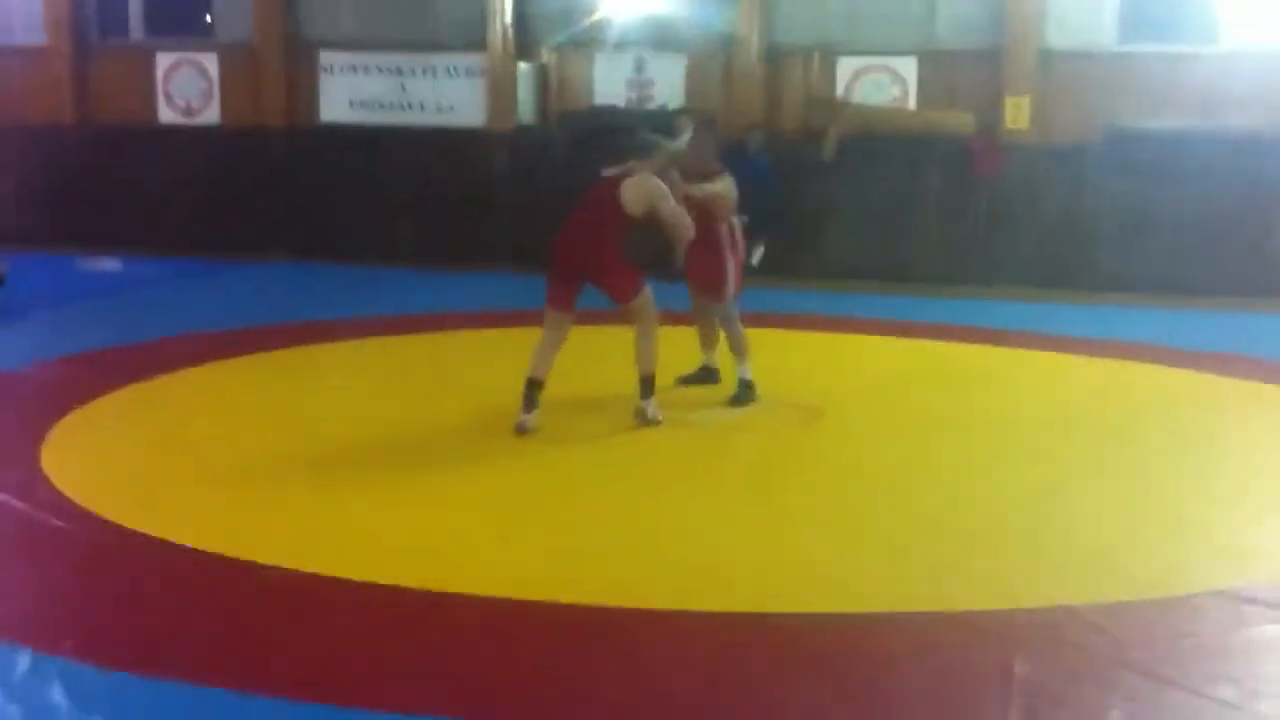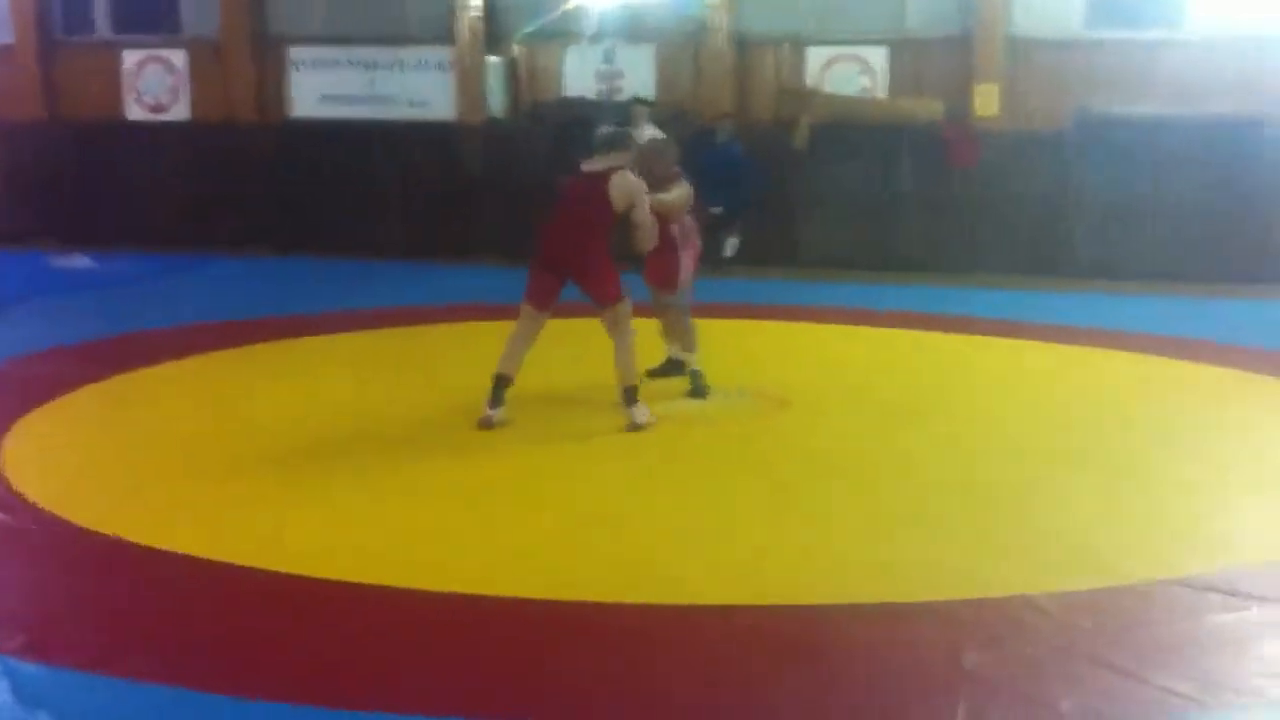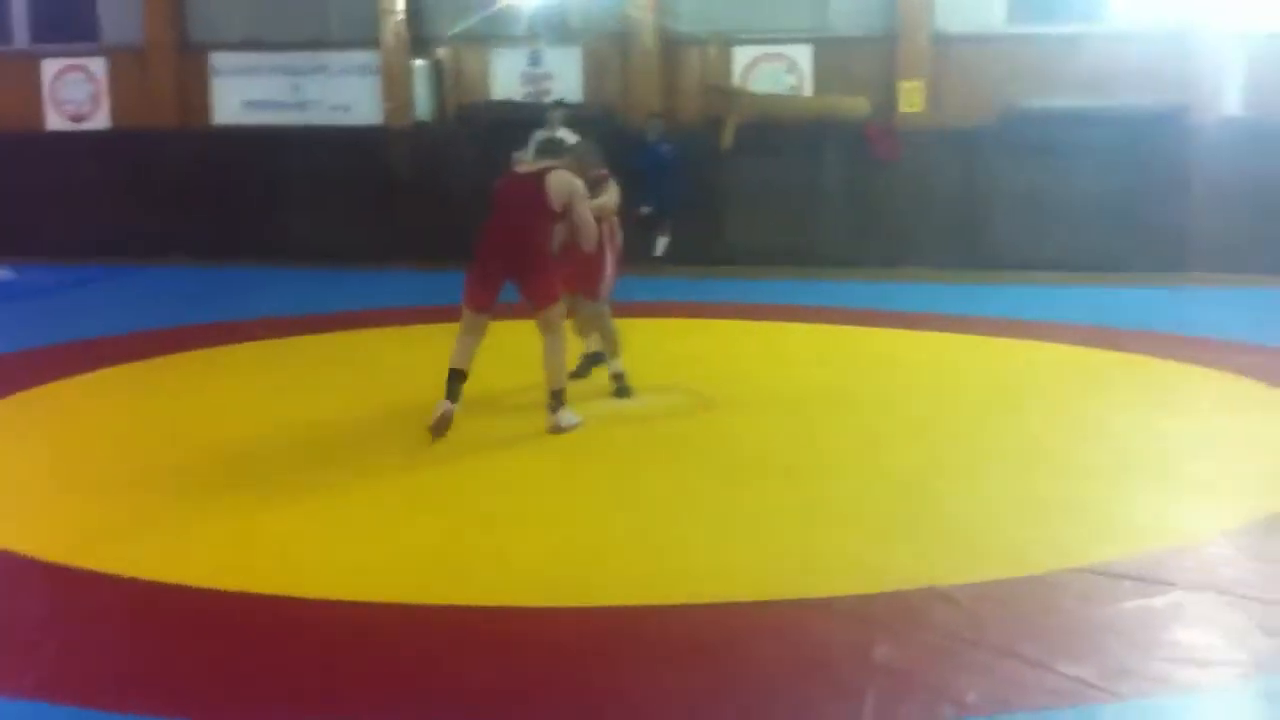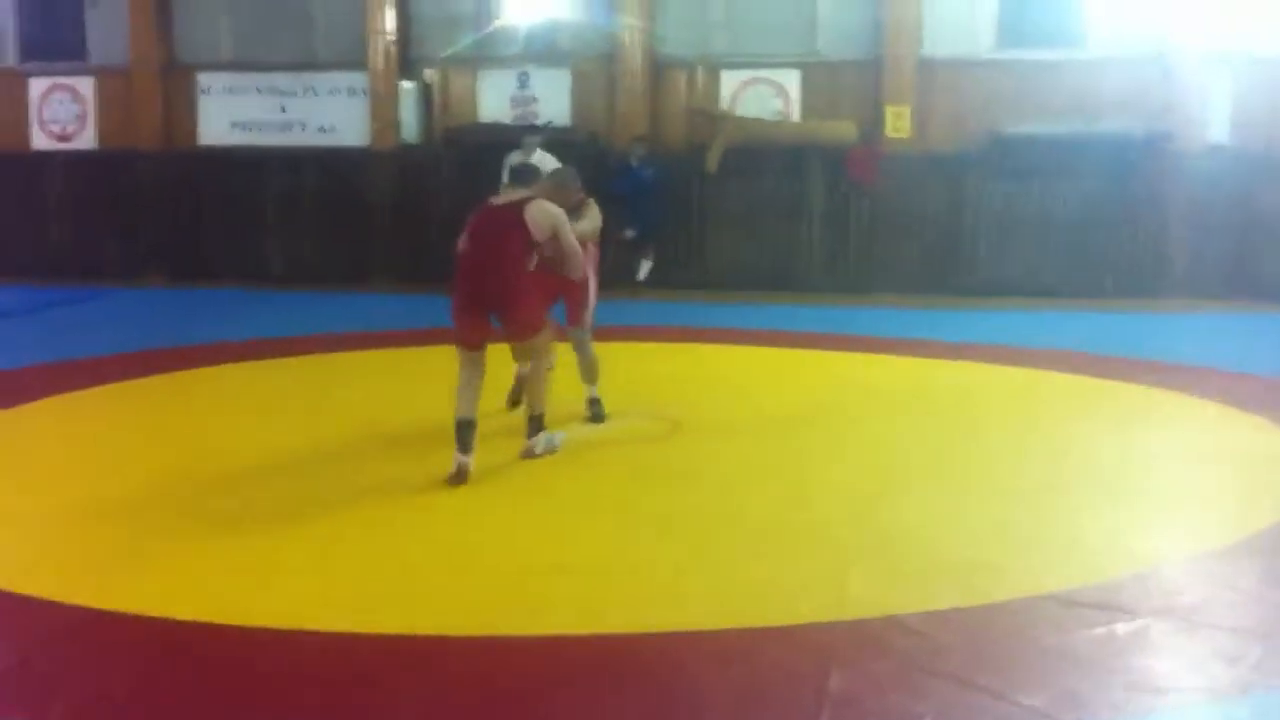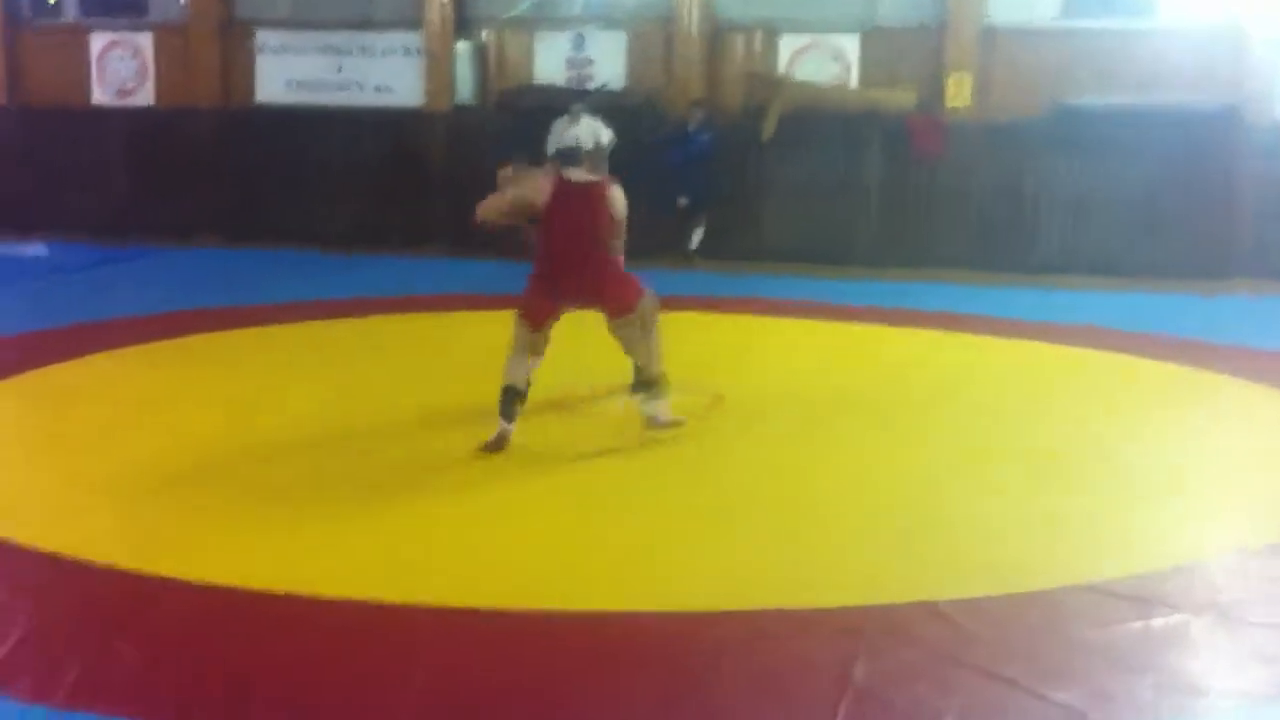
dt=0.2s
person 1, frame 1
left shoulder: (604, 176)
right shoulder: (652, 186)
right elbow: (686, 235)
right wrist: (673, 207)
left hip: (566, 250)
right hip: (602, 254)
left knee: (552, 334)
right knee: (646, 317)
left ankle: (528, 413)
right ankle: (647, 402)
person 1, frame 2
left shoulder: (576, 173)
right shoulder: (631, 183)
right elbow: (646, 243)
left hip: (550, 250)
right hip: (589, 255)
left knee: (524, 330)
right knee: (621, 328)
left ankle: (495, 407)
right ankle: (634, 408)
person 1, frame 3
left shoulder: (507, 178)
right shoulder: (570, 183)
right elbow: (588, 243)
left hip: (489, 250)
right hip: (530, 255)
left knee: (470, 330)
right knee: (554, 331)
left ankle: (449, 402)
right ankle: (559, 411)
person 1, frame 4
left shoulder: (482, 208)
right shoulder: (549, 211)
left elbow: (461, 252)
right elbow: (577, 270)
left hip: (469, 286)
right hip: (513, 286)
left knee: (470, 373)
right knee: (540, 352)
left ankle: (463, 457)
right ankle: (535, 435)
person 1, frame 5
left shoulder: (540, 182)
right shoulder: (613, 191)
left elbow: (484, 213)
left wrist: (511, 188)
left hip: (554, 274)
right hip: (597, 272)
left knee: (525, 346)
right knee: (647, 317)
left ankle: (504, 426)
right ankle: (653, 402)
person 2, frame 1
left shoulder: (723, 183)
right shoulder: (691, 175)
left elbow: (704, 193)
left wrist: (680, 189)
left hip: (723, 249)
right hip: (700, 247)
left knee: (726, 313)
right knee: (701, 309)
left ankle: (746, 381)
right ankle: (709, 367)
person 2, frame 2
left shoulder: (679, 188)
right shoulder: (649, 178)
left elbow: (663, 202)
left hip: (678, 245)
right hip: (658, 244)
left knee: (676, 305)
right knee: (662, 304)
left ankle: (694, 370)
right ankle: (676, 359)
person 2, frame 3
left shoulder: (607, 188)
left elbow: (602, 206)
left hip: (600, 248)
right hip: (573, 245)
left knee: (597, 310)
right knee: (572, 301)
left ankle: (617, 372)
right ankle: (594, 352)
person 2, frame 4
left shoulder: (589, 210)
left elbow: (582, 231)
left hip: (578, 274)
right hip: (547, 268)
left knee: (579, 338)
left ankle: (593, 398)
right ankle: (523, 374)
person 2, frame 5
left shoulder: (611, 192)
right shoulder: (559, 183)
left hip: (602, 256)
right hip: (568, 253)
left knee: (618, 320)
right knee: (535, 310)
left ankle: (642, 366)
right ankle: (521, 381)
